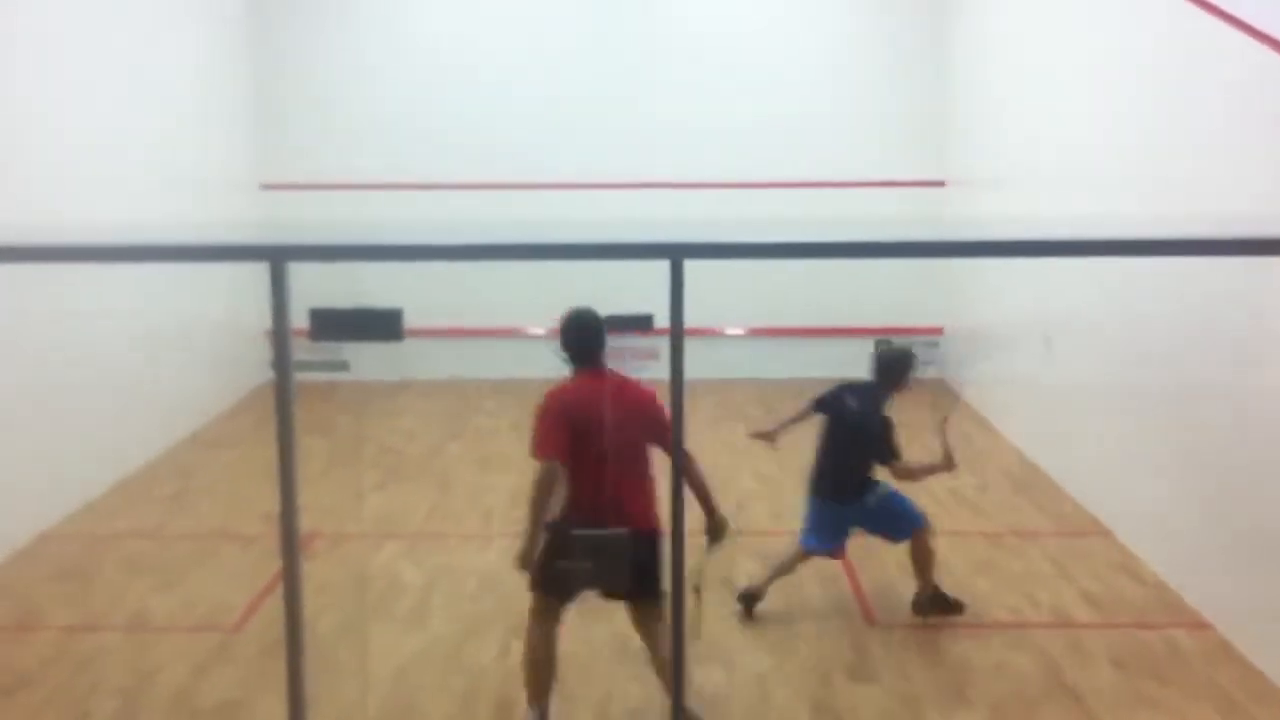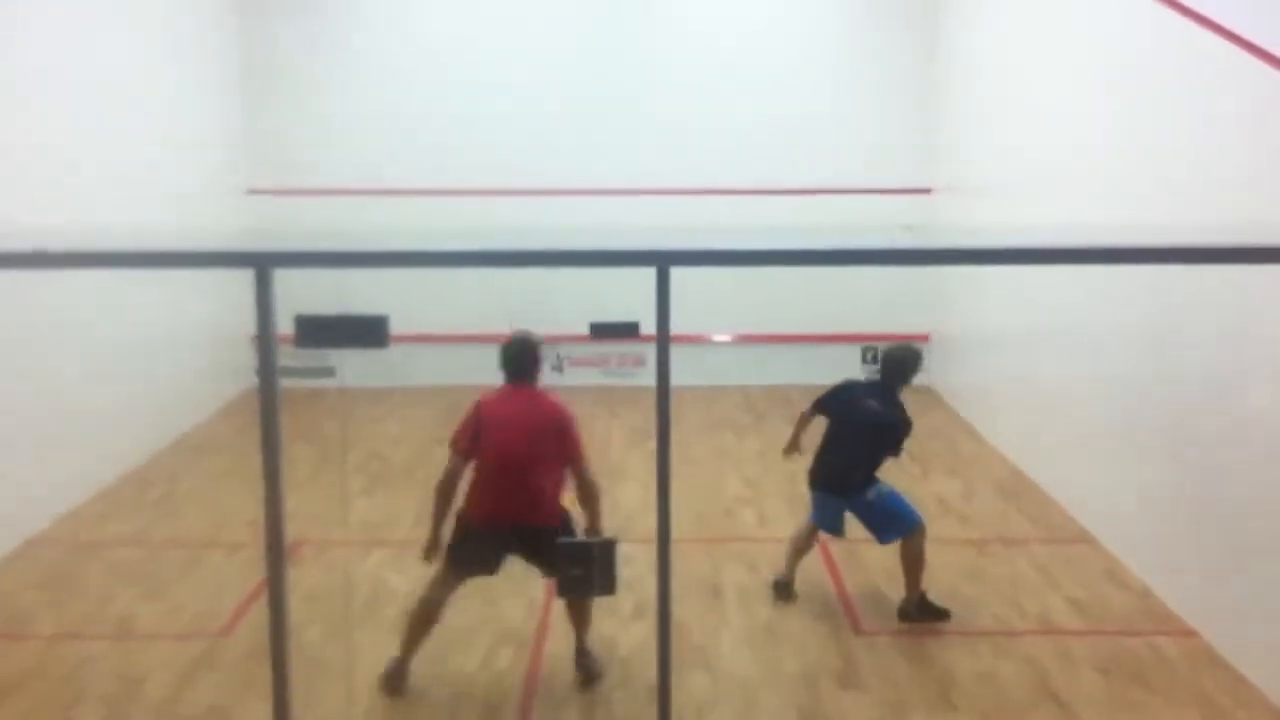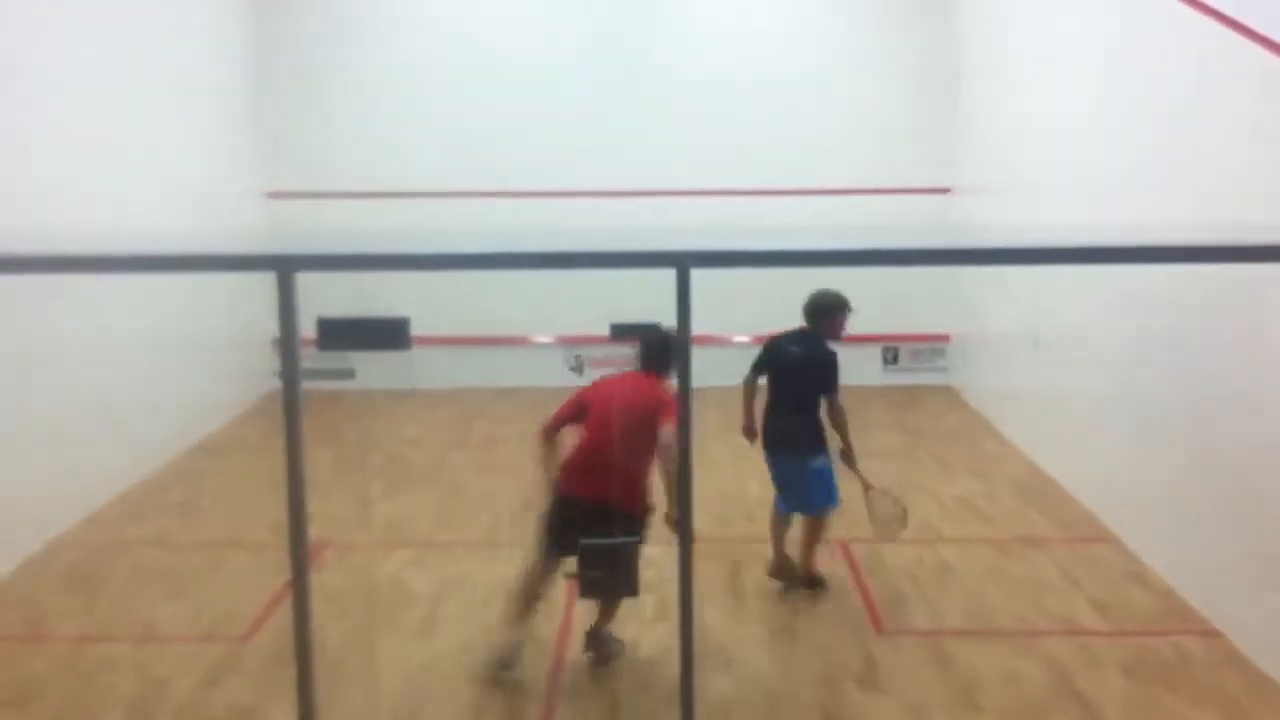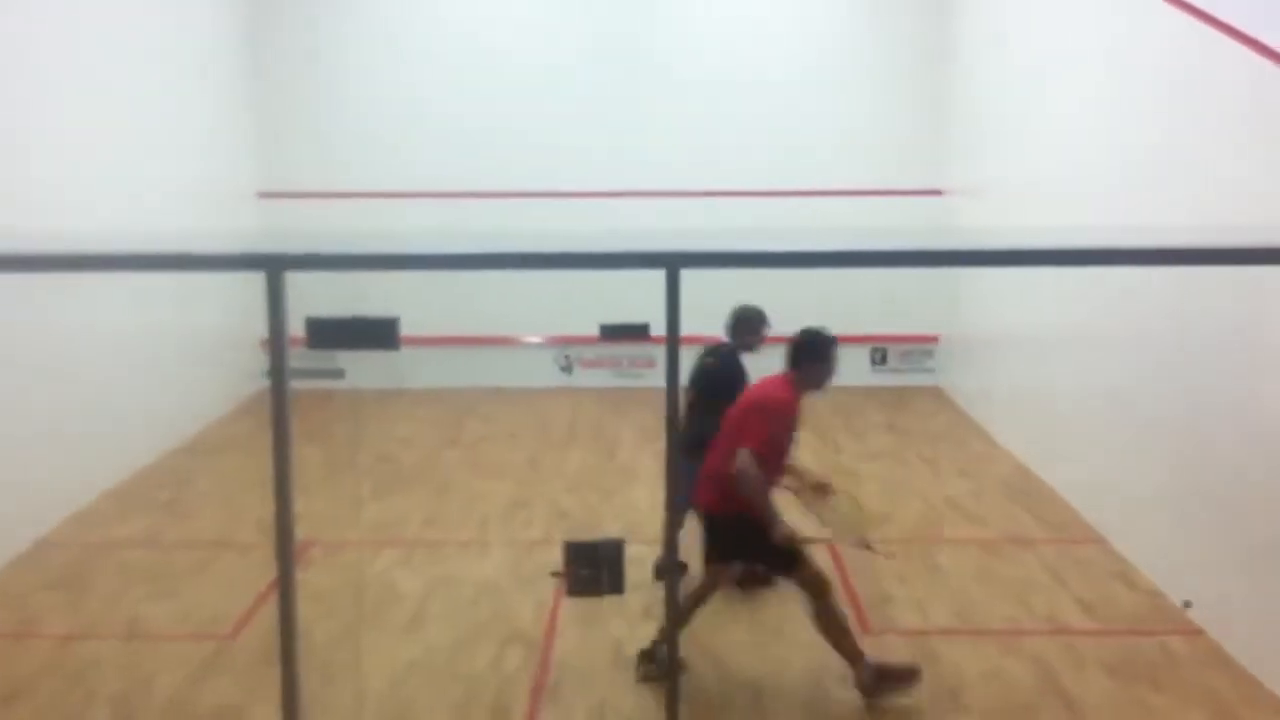
dt=0.4s
person 1, frame 1
left shoulder: (558, 402)
right shoulder: (641, 395)
left elbow: (549, 475)
right elbow: (682, 457)
left wrist: (530, 539)
right wrist: (712, 513)
left hip: (581, 525)
right hip: (639, 525)
left knee: (543, 619)
right knee: (654, 626)
person 1, frame 2
left shoulder: (483, 408)
right shoulder: (557, 415)
left elbow: (452, 473)
right elbow: (584, 480)
left wrist: (434, 533)
right wrist: (594, 528)
left hip: (483, 516)
right hip: (541, 518)
left knee: (443, 584)
left ankle: (401, 665)
right ankle: (583, 656)
person 1, frame 3
left shoulder: (600, 386)
right shoulder: (665, 400)
left elbow: (549, 430)
right elbow: (666, 445)
left wrist: (551, 473)
right wrist: (674, 504)
left hip: (574, 488)
right hip: (622, 500)
left knee: (545, 564)
right knee: (622, 571)
left ankle: (514, 639)
right ankle: (599, 637)
person 1, frame 4
left shoulder: (771, 390)
right shoulder: (779, 403)
right elbow: (743, 466)
left wrist: (800, 475)
right wrist: (775, 523)
left hip: (719, 500)
right hip: (730, 507)
left knee: (717, 576)
right knee: (817, 584)
left ankle: (658, 652)
right ankle: (867, 674)
person 2, frame 1
left shoulder: (848, 392)
right shoulder: (878, 423)
left elbow: (811, 409)
right elbow: (901, 471)
left wrist: (777, 431)
right wrist: (940, 465)
left hip: (824, 488)
right hip: (855, 492)
left knee: (808, 547)
right knee: (918, 528)
left ankle: (757, 589)
right ankle: (927, 597)
person 2, frame 2
left shoulder: (848, 389)
right shoulder: (898, 419)
left elbow: (807, 415)
right elbow: (887, 452)
left wrist: (794, 440)
left hip: (821, 479)
right hip: (857, 486)
left knee: (815, 522)
right knee: (913, 530)
left ankle: (785, 577)
right ankle: (913, 602)
person 2, frame 3
left shoulder: (778, 343)
right shoulder: (825, 356)
left elbow: (750, 380)
right elbow: (833, 407)
left wrist: (748, 419)
right wrist: (847, 445)
left hip: (774, 436)
right hip: (806, 442)
left knee: (785, 500)
right knee: (819, 506)
left ankle: (779, 560)
right ankle: (805, 570)
person 2, frame 4
left shoulder: (709, 355)
right shoulder: (733, 368)
left hip: (691, 445)
left knee: (681, 504)
left ankle: (666, 560)
right ankle: (747, 570)
